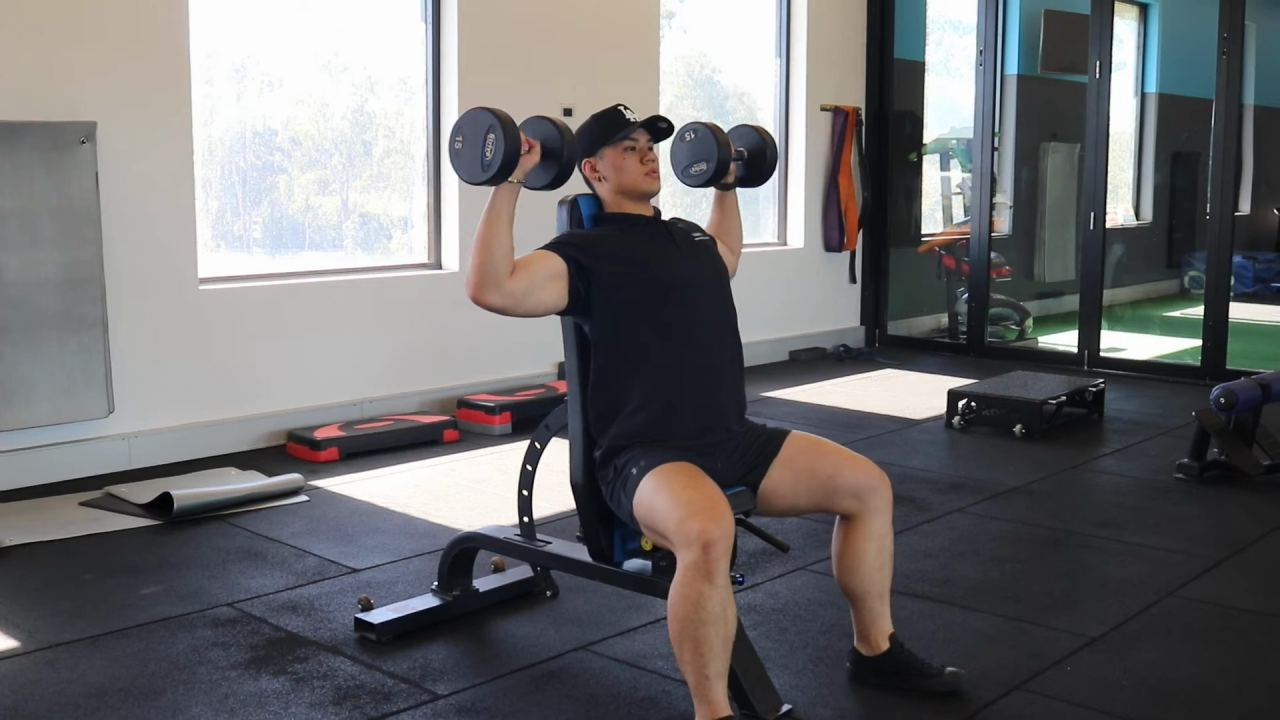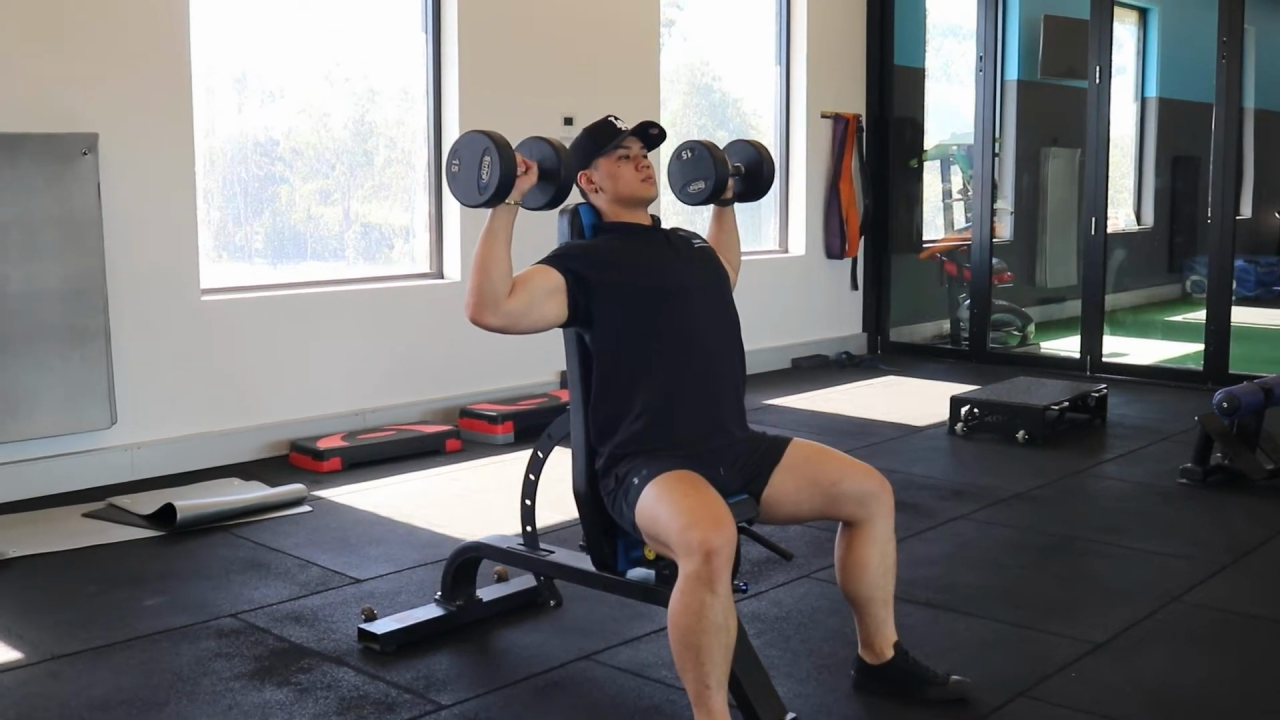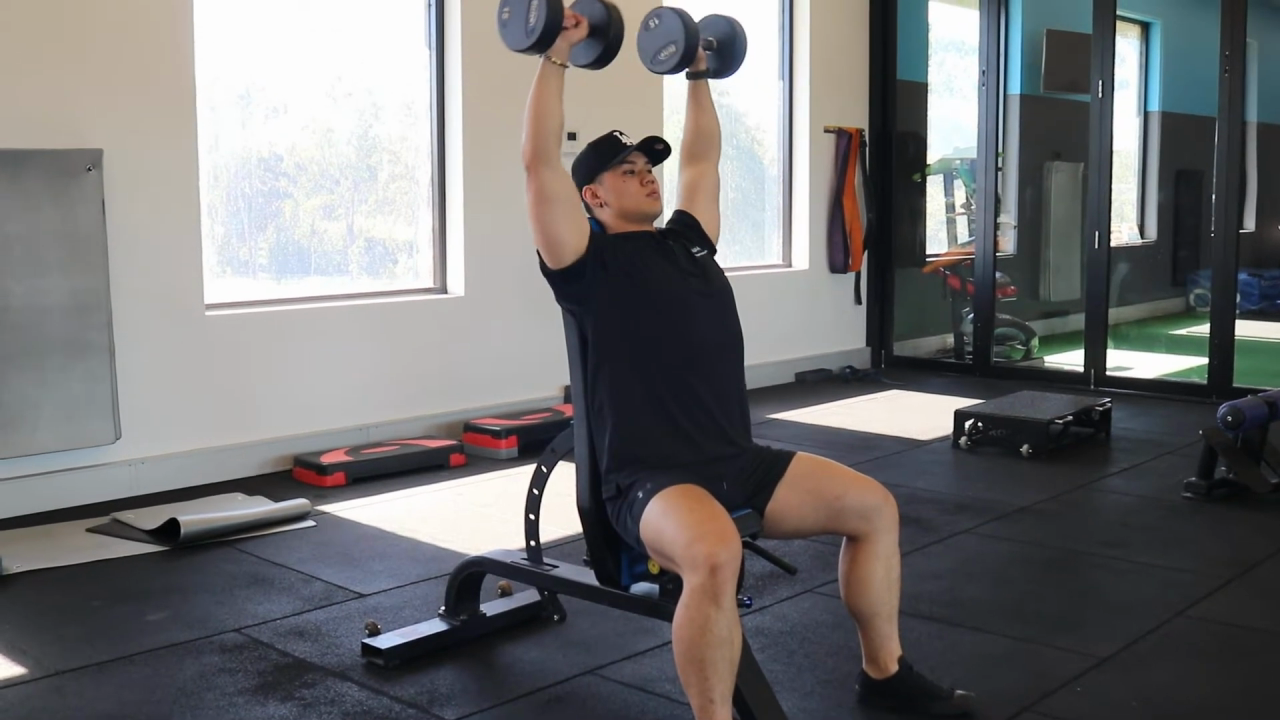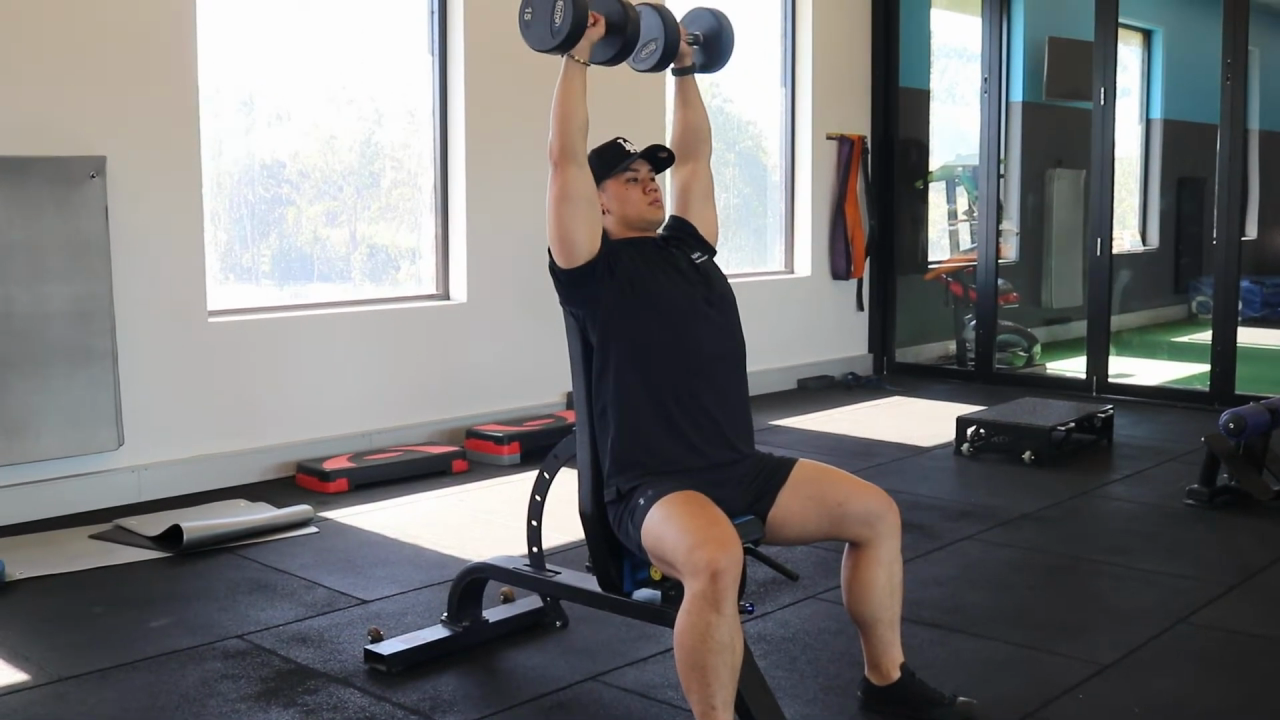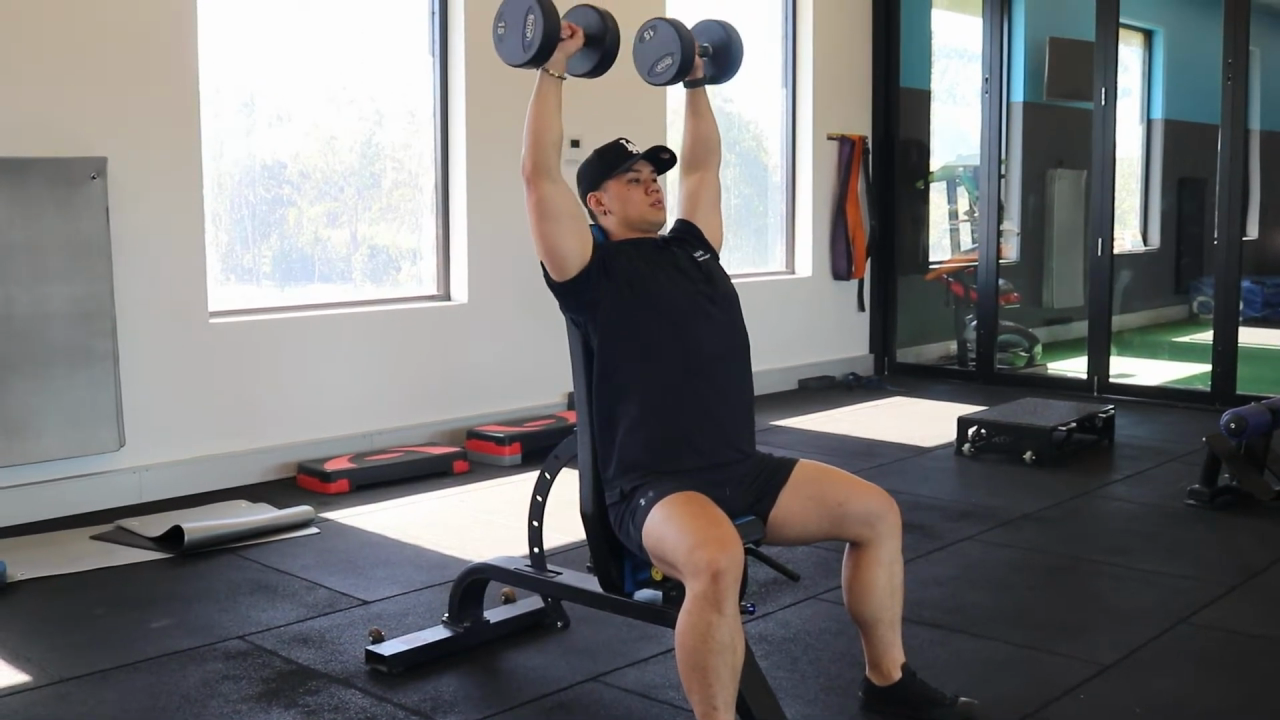
dt=0.7s
person 1, frame 1
left shoulder: (687, 235)
right shoulder: (589, 250)
left elbow: (727, 258)
right elbow: (490, 288)
left wrist: (726, 185)
right wrist: (509, 183)
left hip: (733, 438)
right hip: (647, 456)
left knee: (868, 486)
right knee: (707, 535)
left ankle: (876, 650)
person 1, frame 2
left shoulder: (685, 244)
right shoulder: (587, 262)
left elbow: (725, 273)
right elbow: (490, 309)
left wrist: (724, 200)
right wrist: (506, 204)
left hip: (735, 446)
right hip: (649, 464)
left knee: (869, 493)
right knee: (709, 544)
left ankle: (880, 657)
person 1, frame 3
left shoulder: (687, 238)
right shoulder: (592, 262)
left elbow: (704, 156)
right elbow: (539, 162)
left wrist: (698, 75)
right wrist: (556, 56)
left hip: (738, 459)
right hip: (652, 478)
left knee: (874, 507)
right knee: (715, 556)
person 1, frame 4
left shoulder: (687, 245)
right shoulder: (597, 268)
left elbow: (695, 154)
right elbow: (566, 158)
left wrist: (684, 70)
right wrist: (579, 54)
left hip: (739, 467)
right hip: (655, 485)
left knee: (876, 513)
right knee: (716, 564)
person 1, frame 5
left shoulder: (690, 247)
right shoulder: (596, 270)
left elbow: (703, 165)
right elbow: (539, 176)
left wrist: (693, 83)
right wrist: (554, 67)
left hip: (742, 468)
right hip: (655, 486)
left knee: (877, 512)
right knee: (717, 563)
